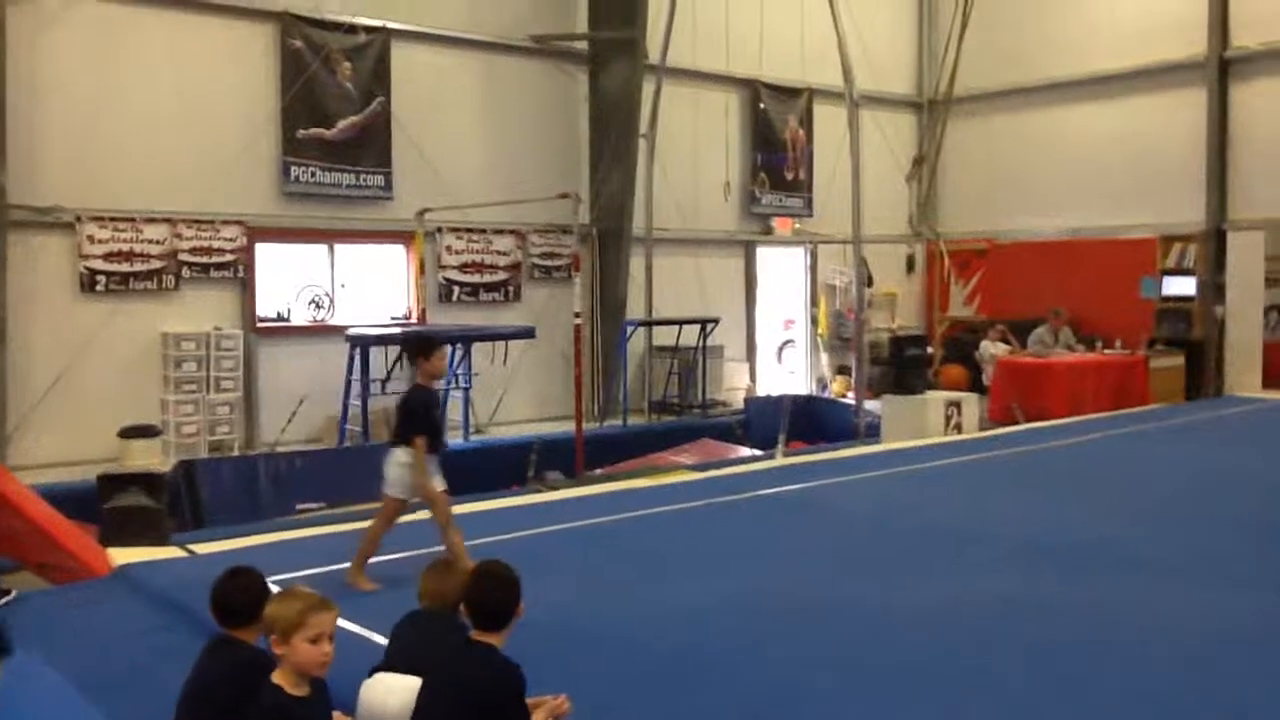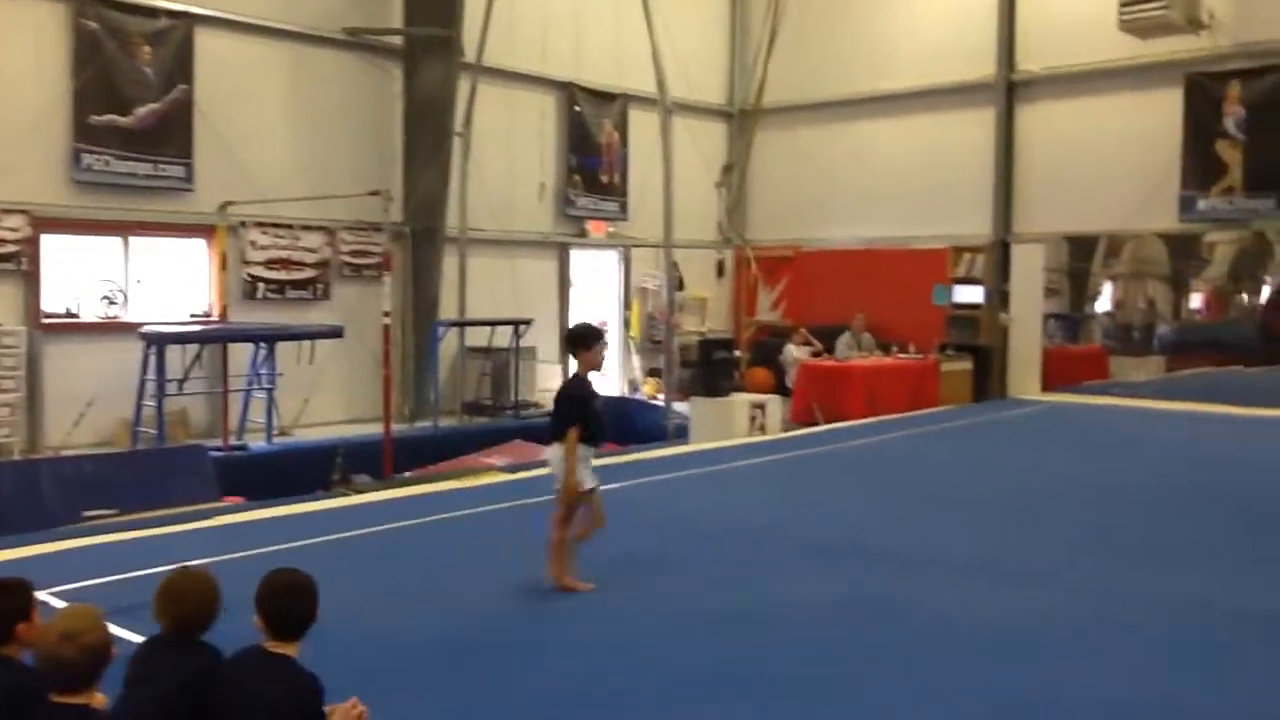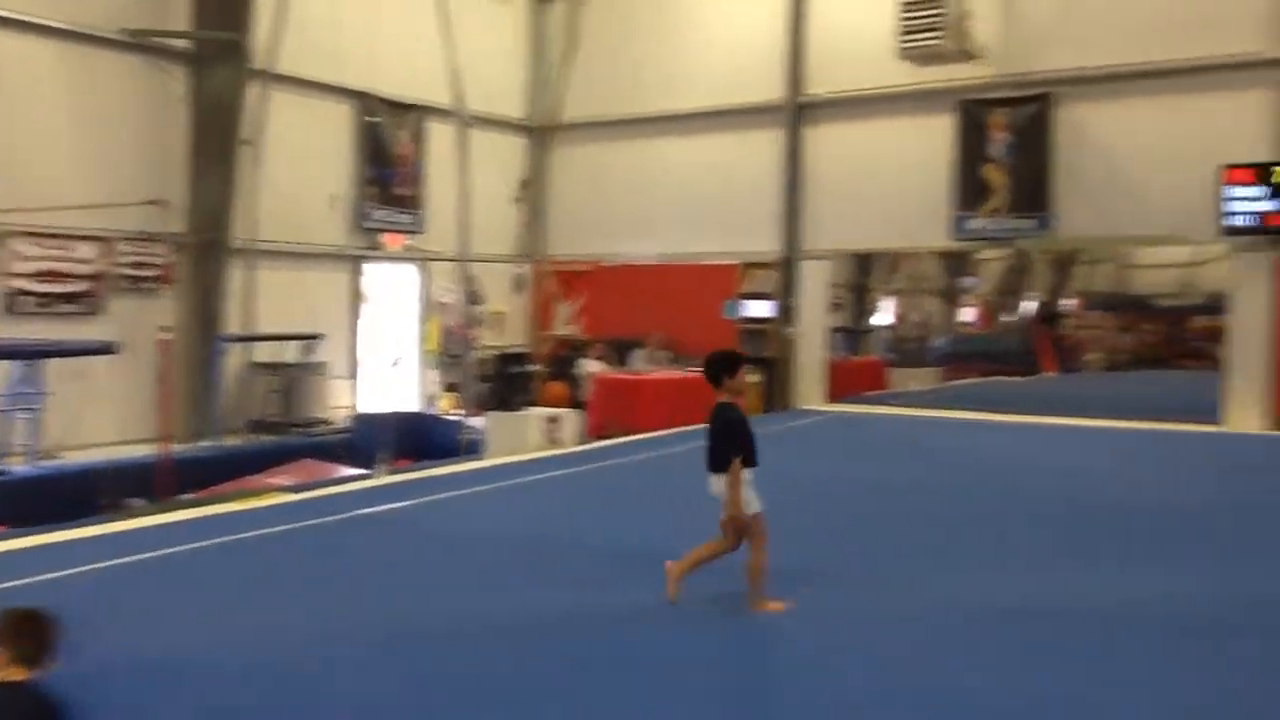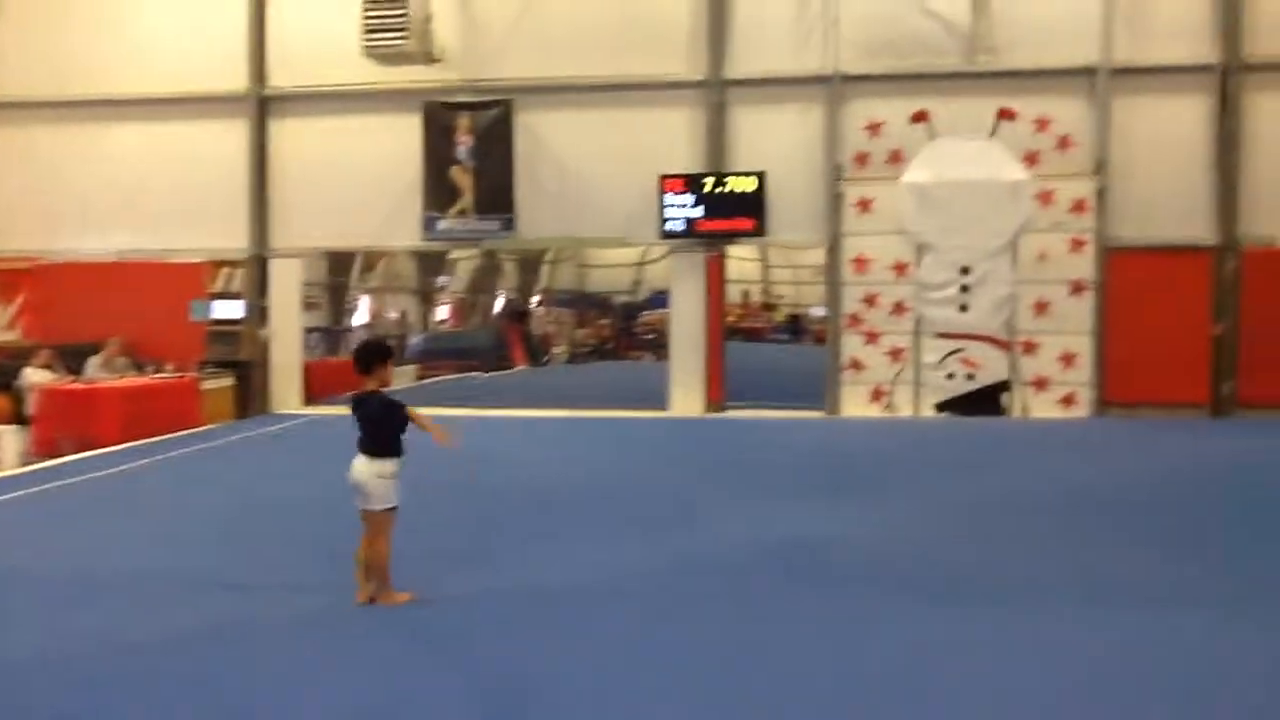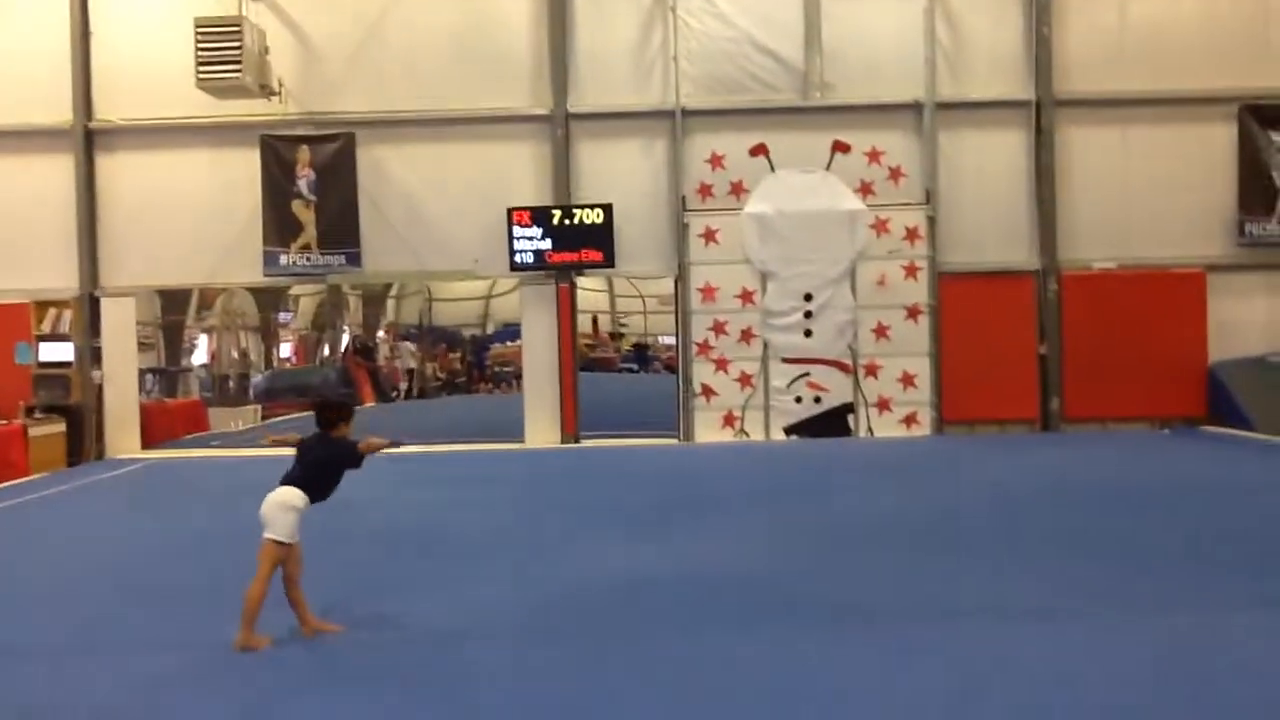
dt=1s
person 1, frame 1
left shoulder: (431, 395)
right shoulder: (417, 400)
right elbow: (418, 442)
right wrist: (424, 483)
left hip: (427, 464)
right hip: (406, 463)
left knee: (446, 519)
right knee: (385, 521)
right ankle: (357, 571)
person 1, frame 2
left shoulder: (580, 386)
right shoulder: (575, 391)
right elbow: (571, 434)
left wrist: (577, 470)
right wrist: (570, 473)
left hip: (575, 457)
right hip: (569, 459)
left knee: (563, 520)
right knee: (595, 518)
left ankle: (562, 574)
right ankle: (559, 569)
person 1, frame 3
left shoulder: (721, 412)
right shoulder: (733, 417)
right elbow: (734, 462)
right wrist: (735, 501)
left hip: (723, 481)
right hip: (735, 484)
left knee: (731, 541)
right knee: (758, 541)
left ankle: (679, 570)
right ankle: (759, 600)
person 1, frame 4
left shoulder: (358, 399)
right shoulder: (386, 404)
right elbow: (412, 415)
right wrist: (435, 430)
left hip: (360, 466)
right hip: (379, 471)
left knee: (369, 535)
right knee: (381, 537)
left ankle: (365, 589)
right ankle: (385, 593)
person 1, frame 5
left shoulder: (313, 442)
right shoulder: (339, 448)
left elbow: (293, 439)
right elbow: (364, 446)
left wrist: (275, 439)
right wrist: (385, 443)
left hip: (280, 501)
right hip: (287, 504)
left knee: (293, 571)
right knee: (264, 574)
left ankle: (308, 622)
right ankle: (246, 635)
